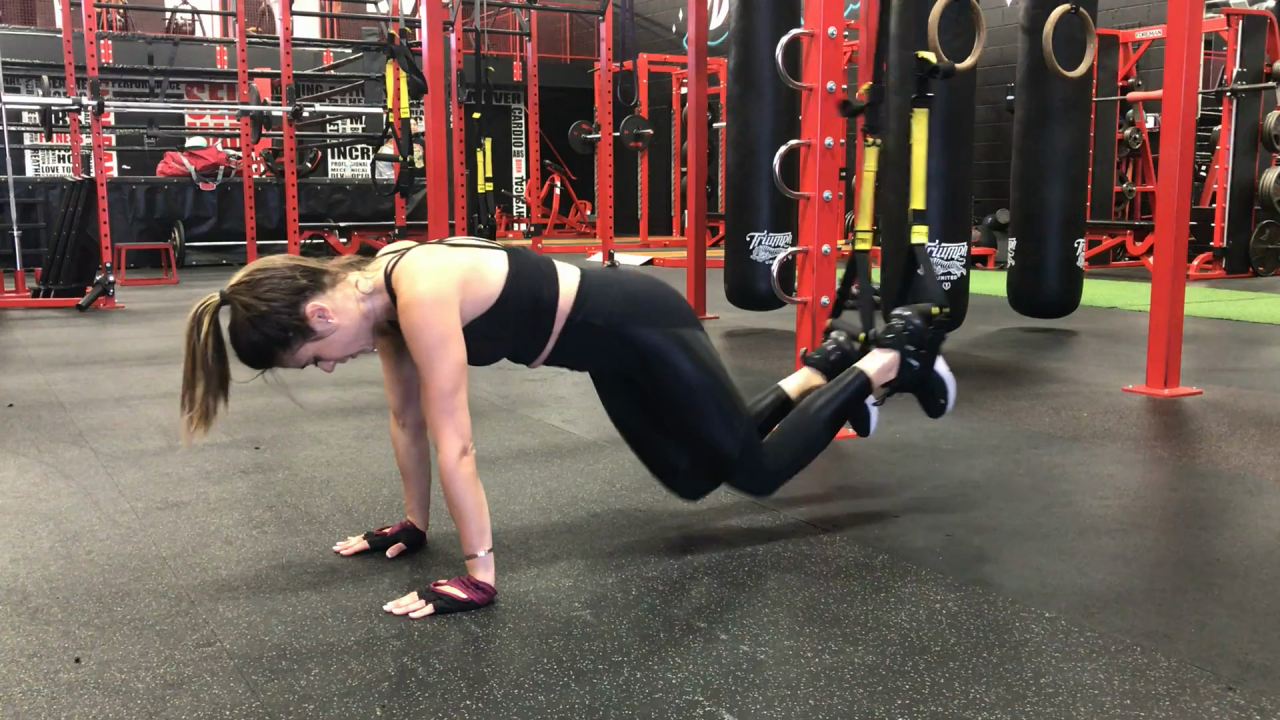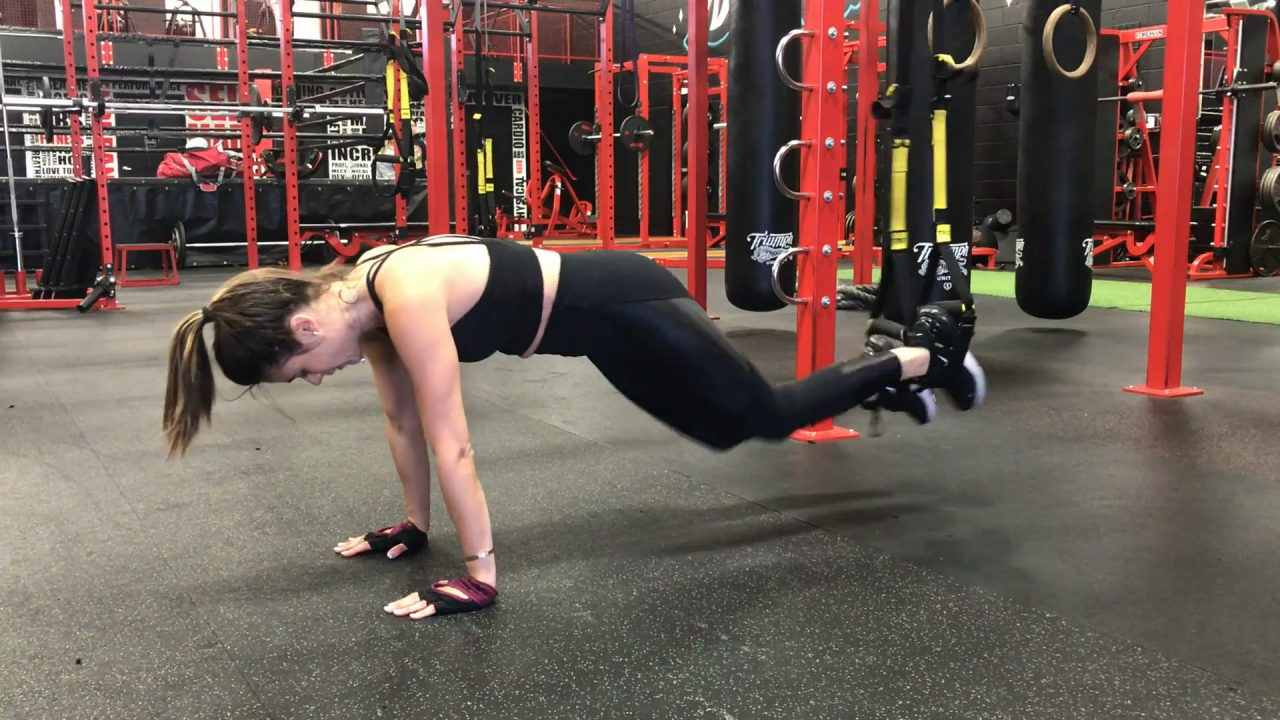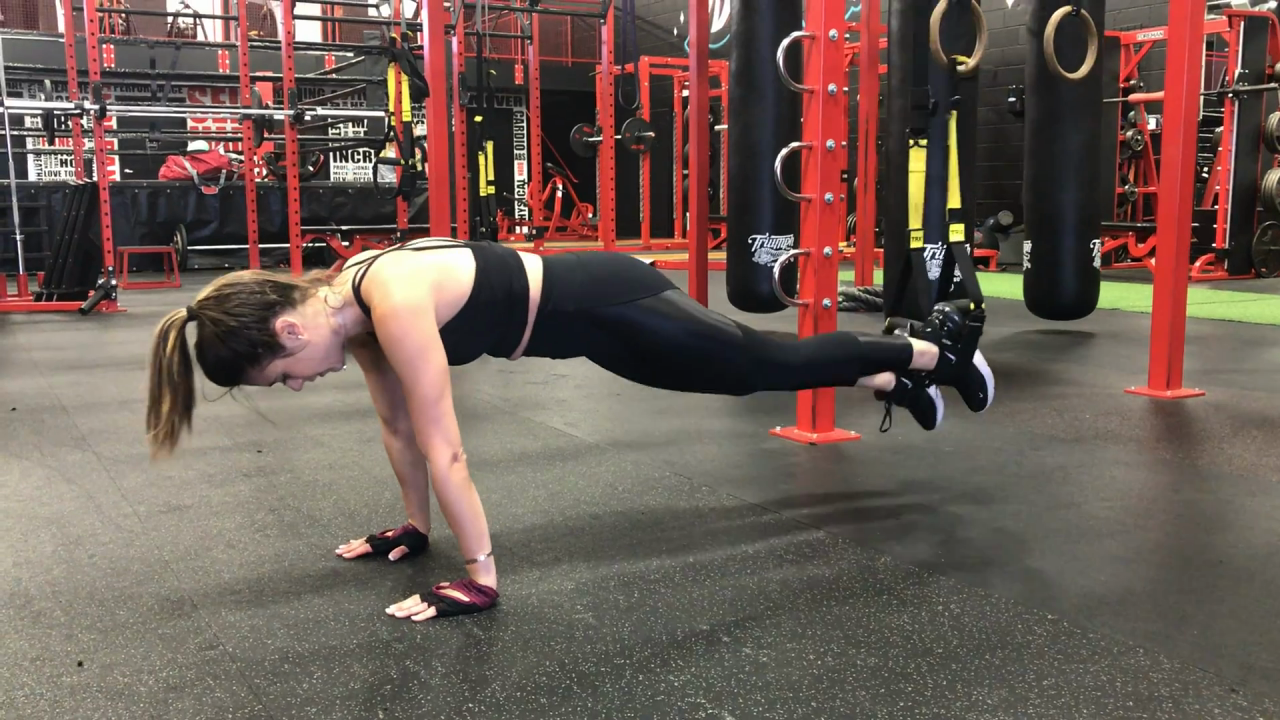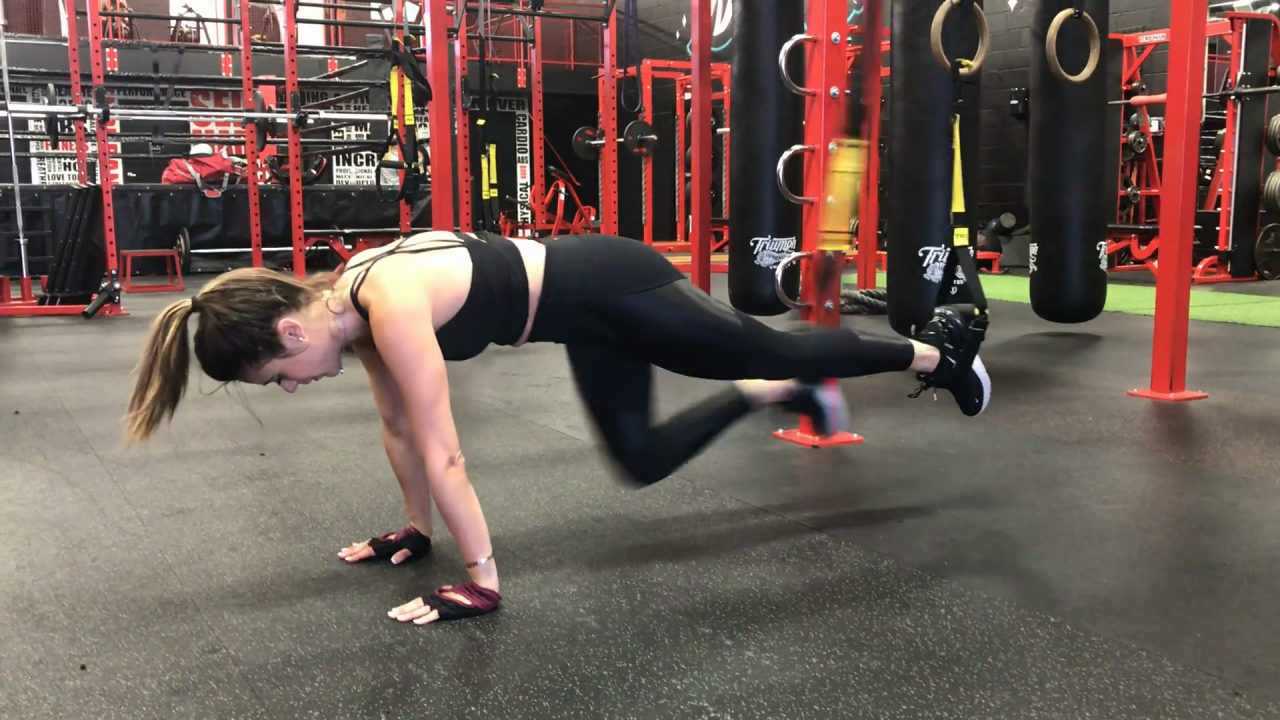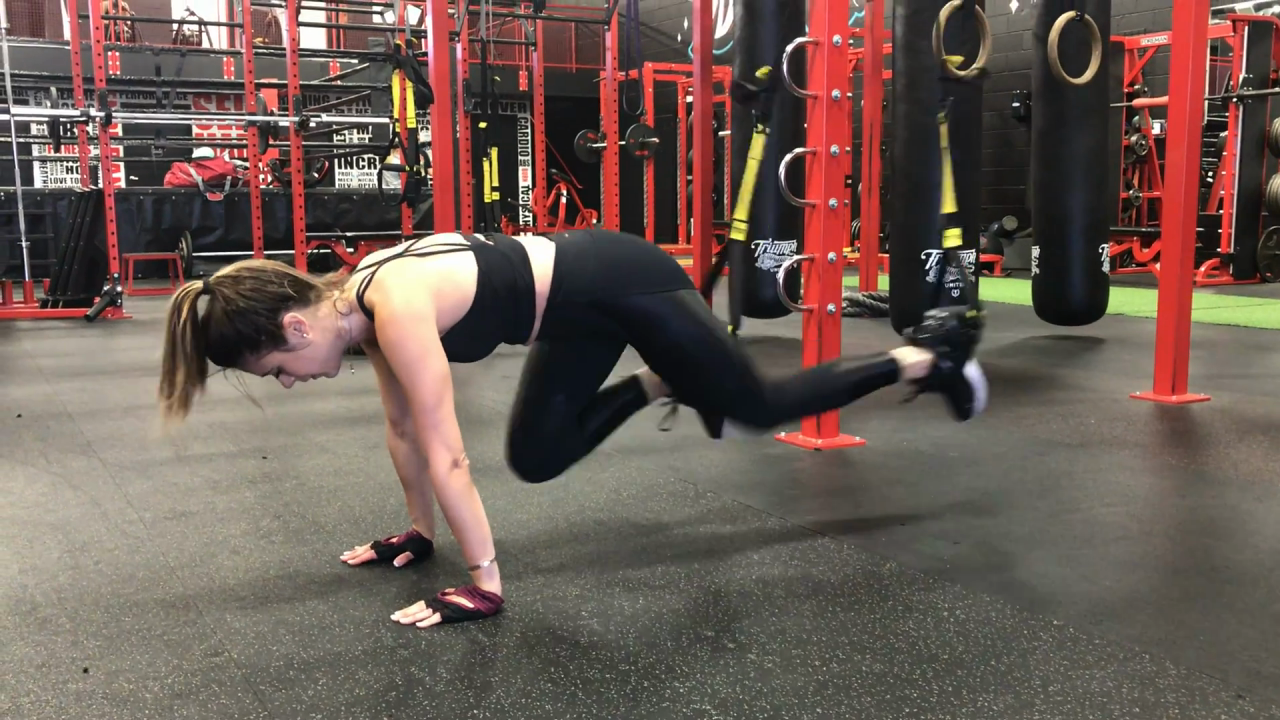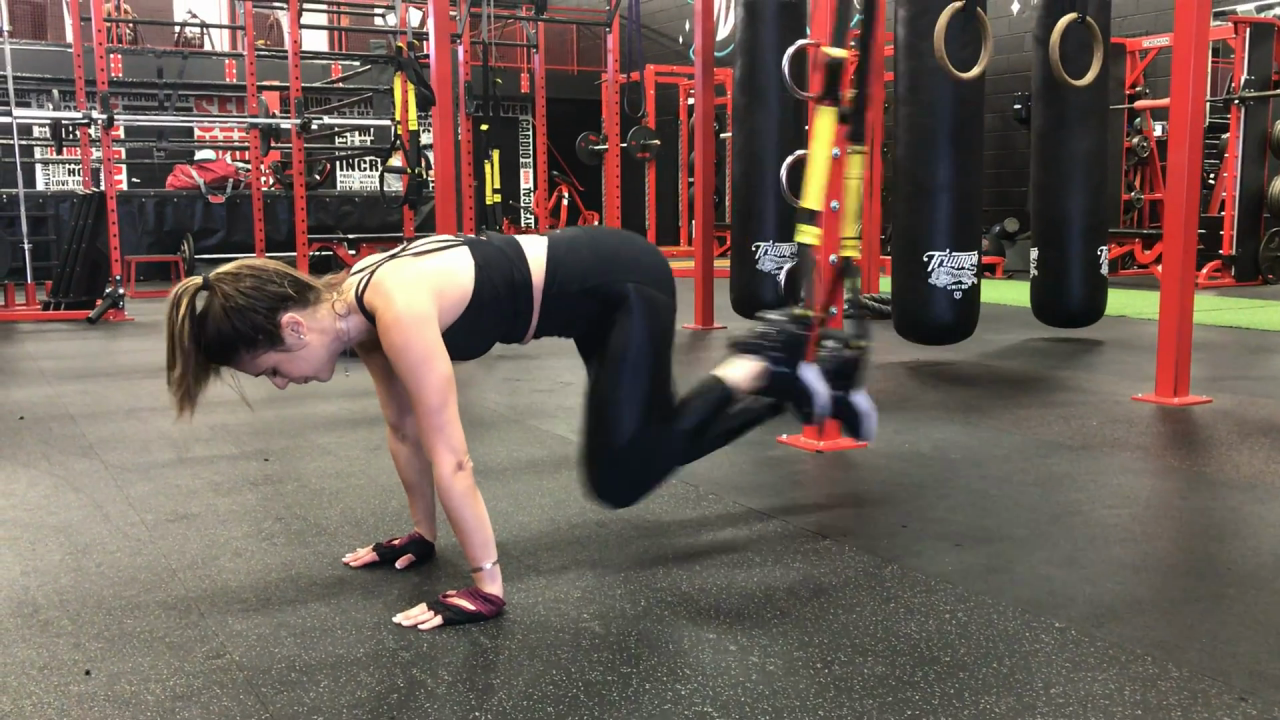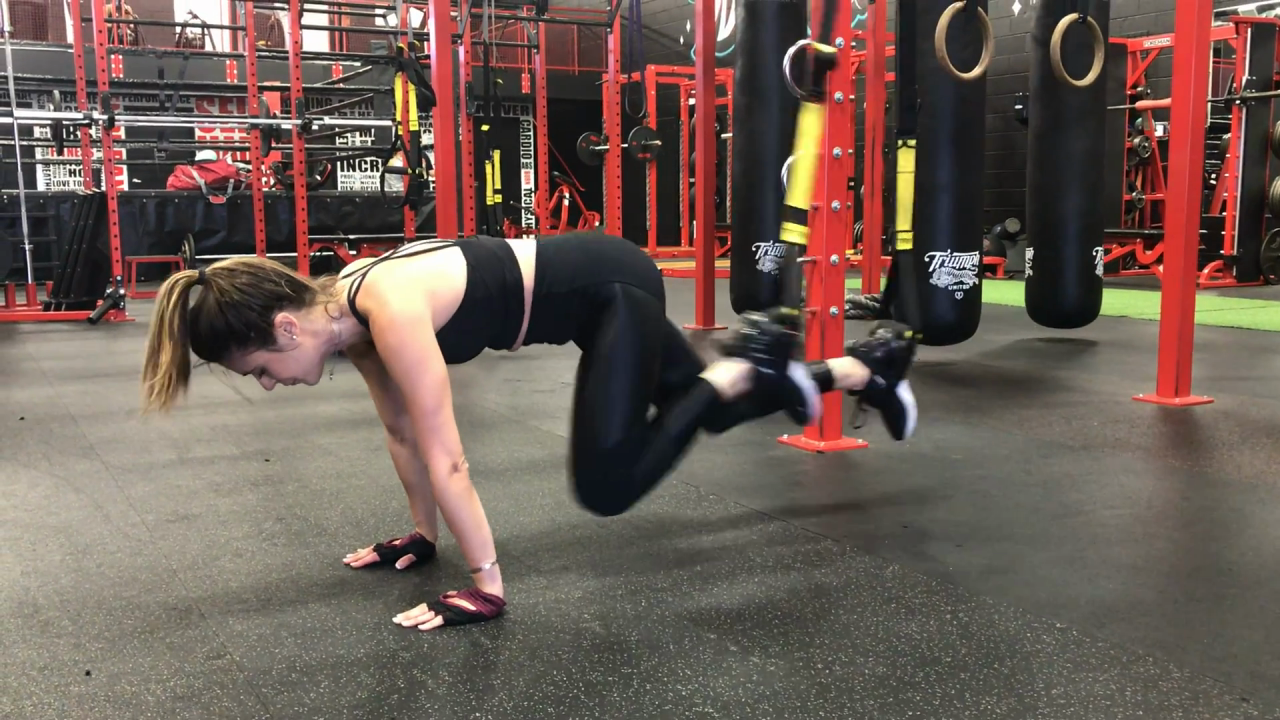
dt=0.2s
person 1, frame 1
left shoulder: (419, 293)
right shoulder: (373, 291)
left elbow: (453, 440)
right elbow: (406, 418)
left wrist: (480, 573)
right wrist: (412, 523)
left hip: (637, 327)
right hip: (605, 343)
left knee: (756, 474)
right knee: (693, 481)
left ankle: (892, 359)
right ankle: (820, 374)
person 1, frame 2
left shoulder: (403, 297)
right shoulder: (361, 298)
left elbow: (450, 441)
right elbow: (402, 420)
left wrist: (481, 573)
right wrist: (414, 524)
left hip: (625, 307)
right hip: (601, 327)
left knee: (764, 415)
right knee: (728, 427)
left ankle: (921, 357)
right ankle: (877, 369)
person 1, frame 3
left shoulder: (391, 302)
right shoulder: (350, 305)
left elbow: (442, 446)
right elbow: (397, 425)
left wrist: (482, 575)
right wrist: (414, 526)
left hip: (610, 307)
right hip: (586, 315)
left knee: (775, 363)
right knee: (755, 375)
left ankle: (936, 350)
right ankle: (898, 386)
person 1, frame 4
left shoulder: (388, 307)
right shoulder: (348, 303)
left elbow: (440, 451)
right elbow: (396, 425)
left wrist: (482, 579)
right wrist: (415, 528)
left hip: (613, 291)
right hip: (582, 302)
left knee: (773, 348)
right knee: (644, 463)
left ankle: (938, 353)
right ankle: (778, 392)
person 1, frame 5
left shoulder: (395, 310)
right shoulder: (361, 300)
left elbow: (444, 454)
right elbow: (403, 427)
left wrist: (486, 582)
right wrist: (419, 532)
left hip: (620, 285)
right hip: (583, 293)
left knee: (757, 403)
right knee: (535, 456)
left ankle: (931, 355)
right ankle: (664, 383)
person 1, frame 6
left shoulder: (397, 310)
right shoulder: (349, 305)
left elbow: (449, 455)
right elbow: (404, 429)
left wrist: (487, 584)
right wrist: (422, 532)
left hip: (619, 281)
right hip: (581, 287)
left knee: (619, 481)
right knee: (637, 446)
left ankle: (758, 366)
right ankle: (822, 375)
person 1, frame 7
left shoulder: (387, 312)
right shoulder: (348, 310)
left elbow: (444, 458)
right elbow: (401, 430)
left wrist: (486, 585)
right wrist: (422, 534)
left hip: (610, 286)
right hip: (582, 290)
left knee: (606, 486)
right knee: (705, 414)
left ankle: (742, 366)
right ankle: (865, 369)
